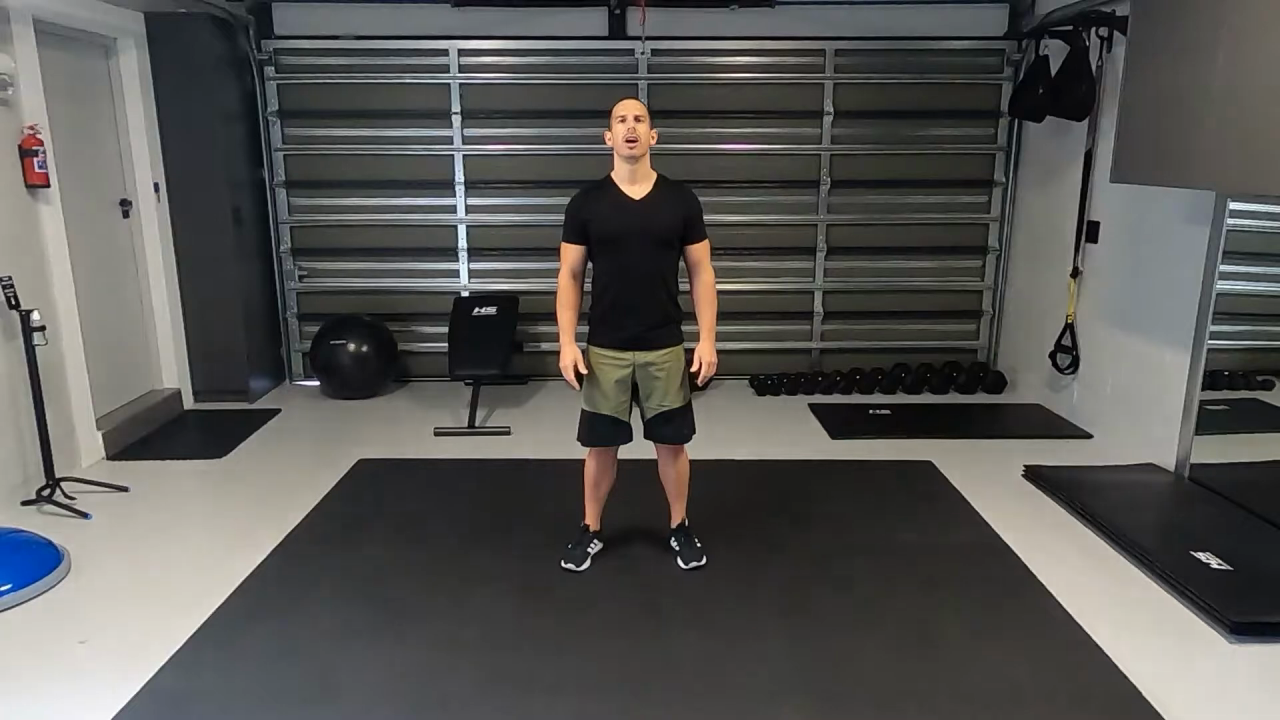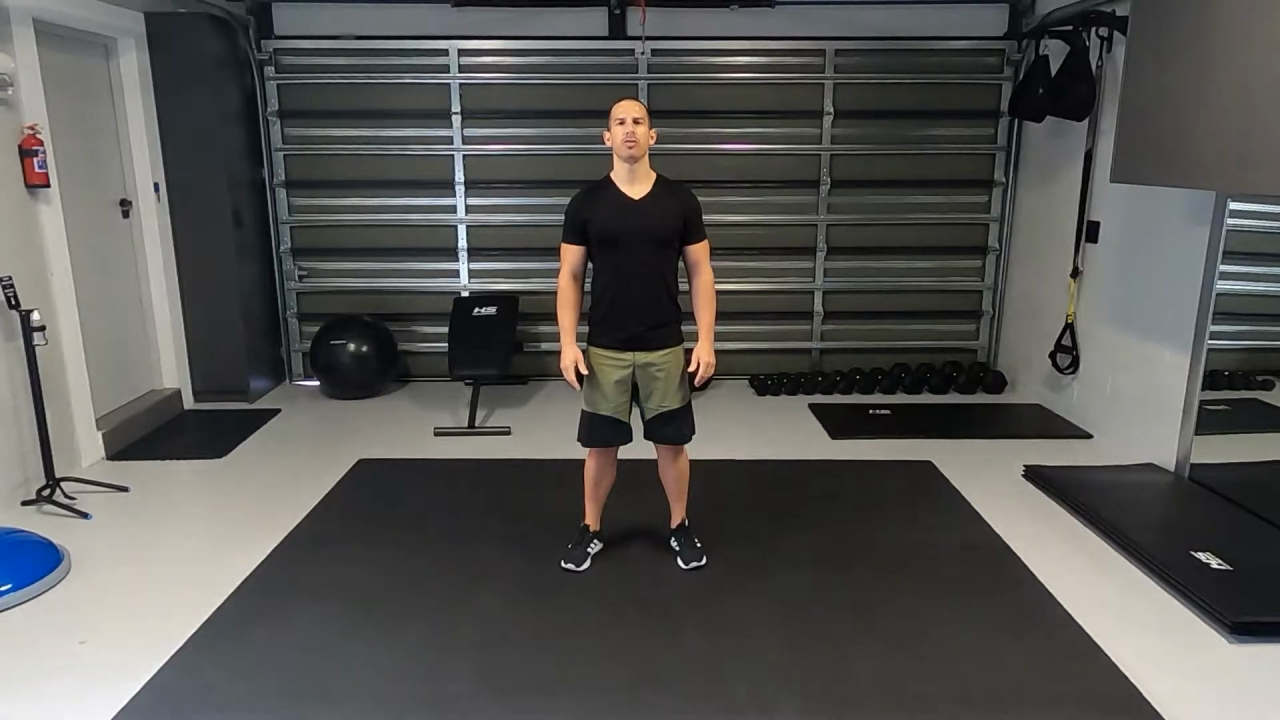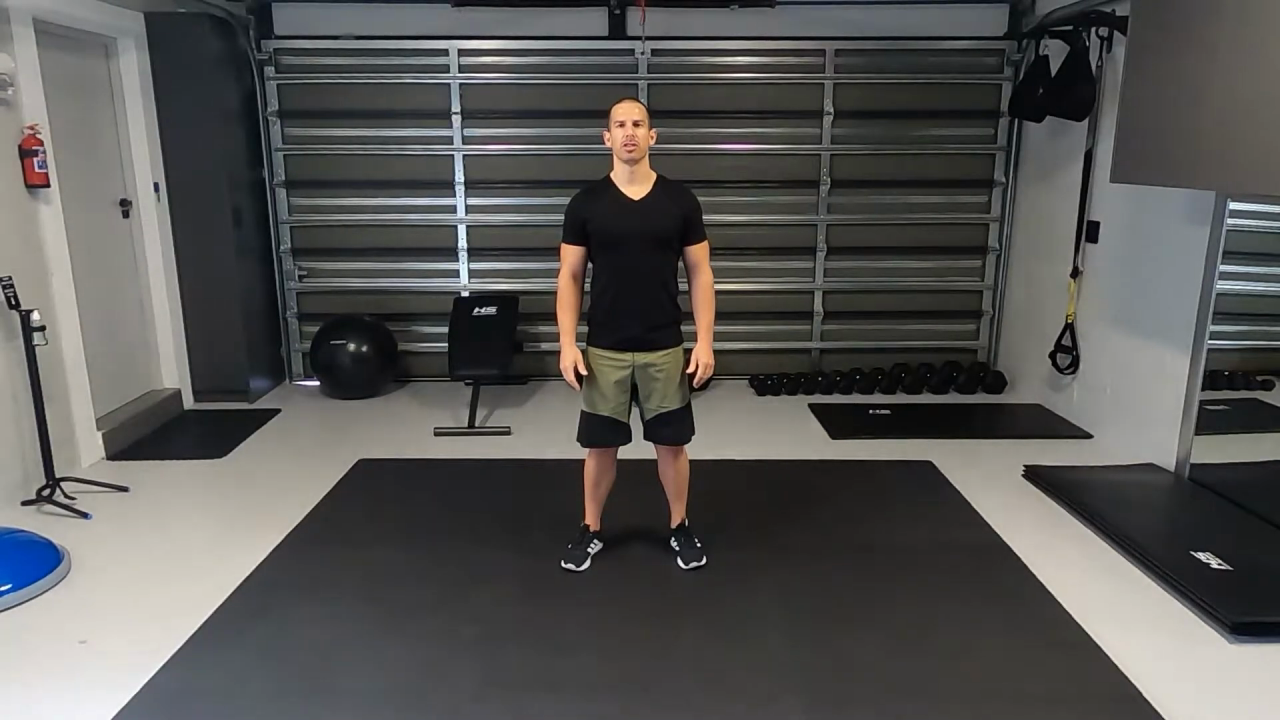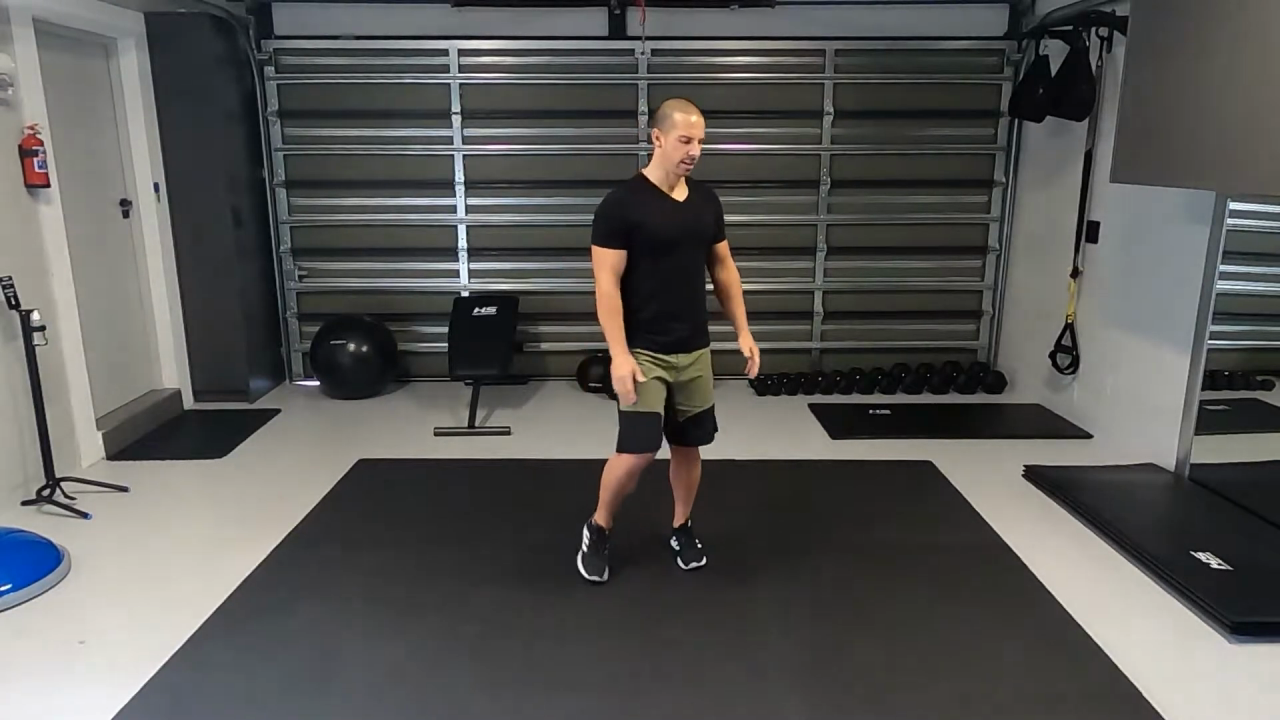
dt=1s
person 1, frame 1
left shoulder: (680, 199)
right shoulder: (587, 202)
left elbow: (701, 272)
right elbow: (570, 275)
left wrist: (707, 339)
right wrist: (567, 342)
left hip: (665, 348)
right hip: (605, 349)
left knee: (672, 442)
right knee: (601, 444)
left ankle: (679, 527)
right ankle: (590, 530)
person 1, frame 2
left shoulder: (679, 199)
right shoulder: (586, 202)
left elbow: (700, 272)
right elbow: (570, 276)
left wrist: (705, 340)
right wrist: (568, 343)
left hip: (665, 347)
right hip: (605, 348)
left knee: (671, 442)
right knee: (601, 445)
left ankle: (680, 527)
right ankle: (590, 530)
person 1, frame 3
left shoulder: (680, 200)
right shoulder: (587, 203)
left elbow: (700, 273)
right elbow: (570, 276)
left wrist: (705, 341)
right wrist: (568, 343)
left hip: (665, 348)
right hip: (604, 348)
left knee: (672, 442)
right knee: (601, 444)
left ankle: (680, 527)
right ankle: (590, 530)
person 1, frame 4
left shoulder: (705, 198)
right shoulder: (622, 203)
left elbow: (722, 267)
right elbow: (606, 282)
left wrist: (742, 332)
right wrist: (618, 352)
left hip: (695, 349)
right hip: (644, 350)
left knee: (688, 446)
right knee: (637, 450)
left ankle: (682, 528)
right ankle: (598, 526)
